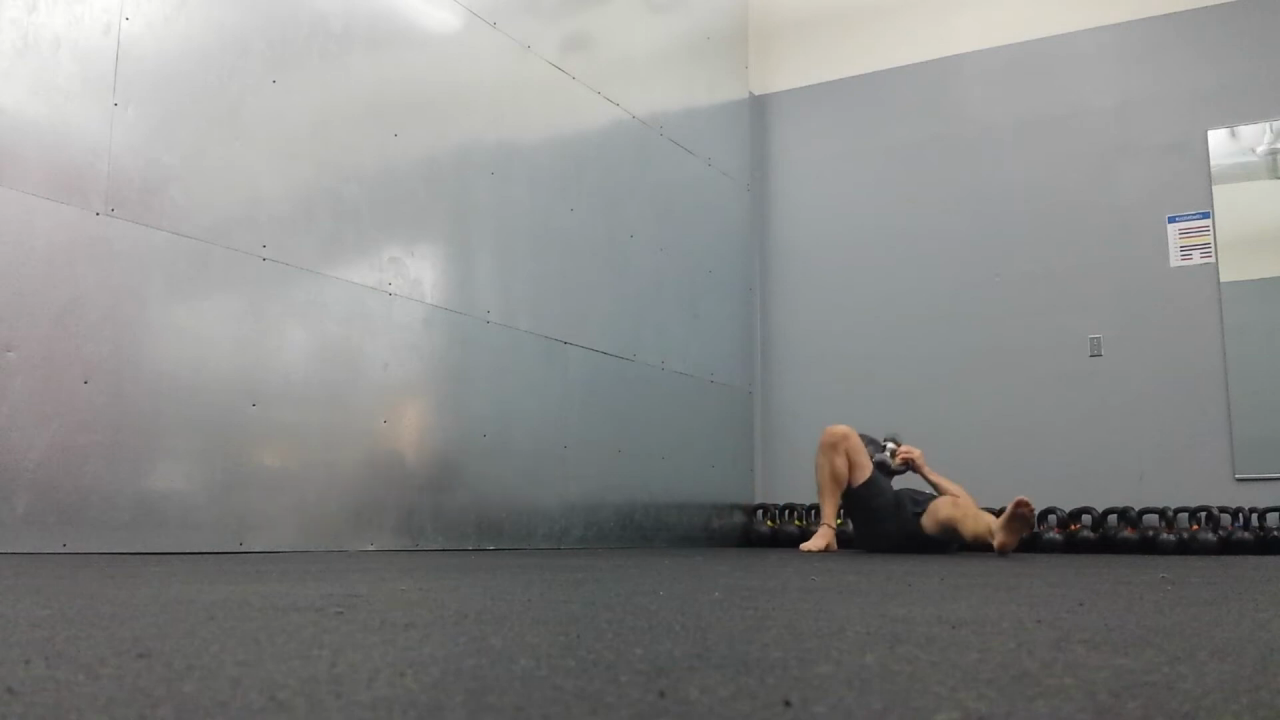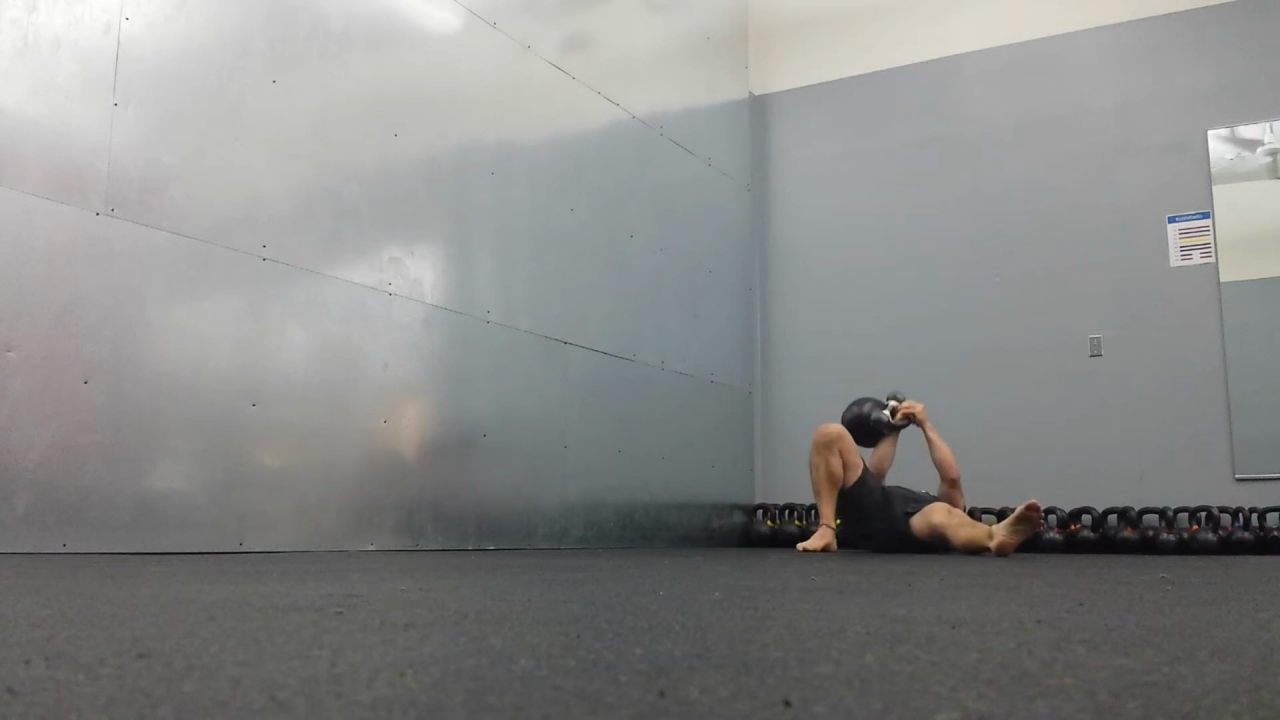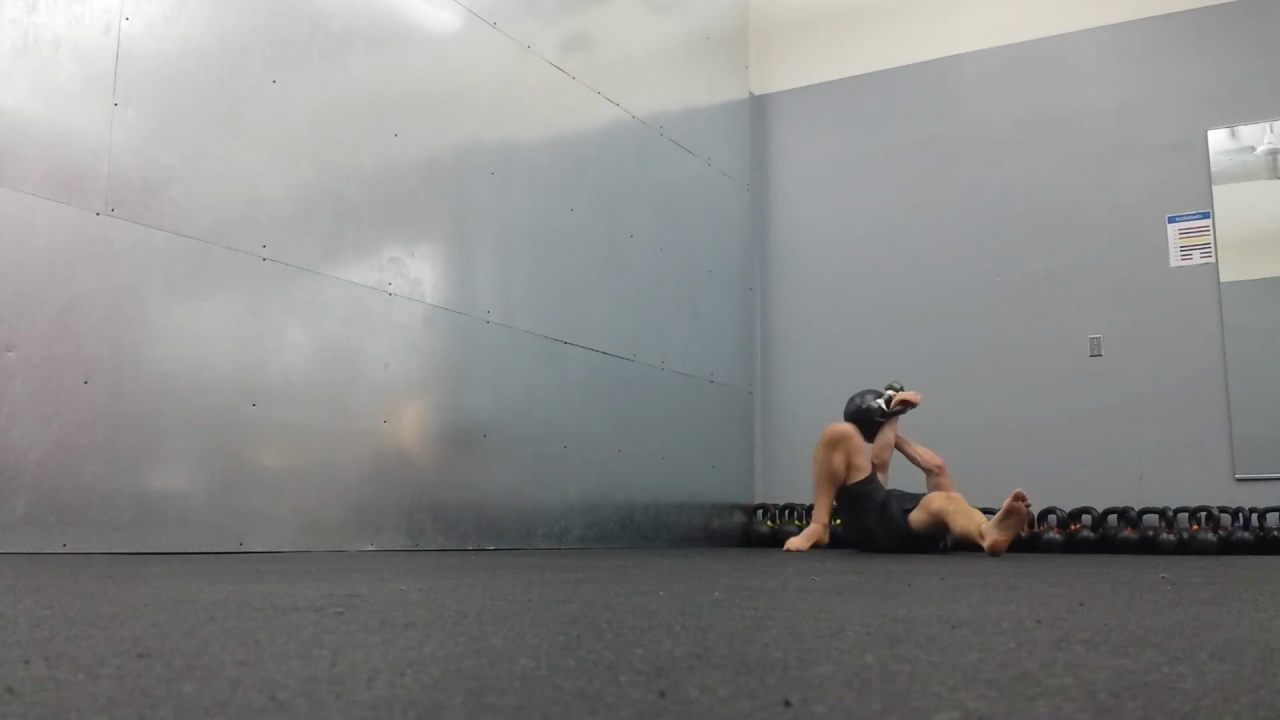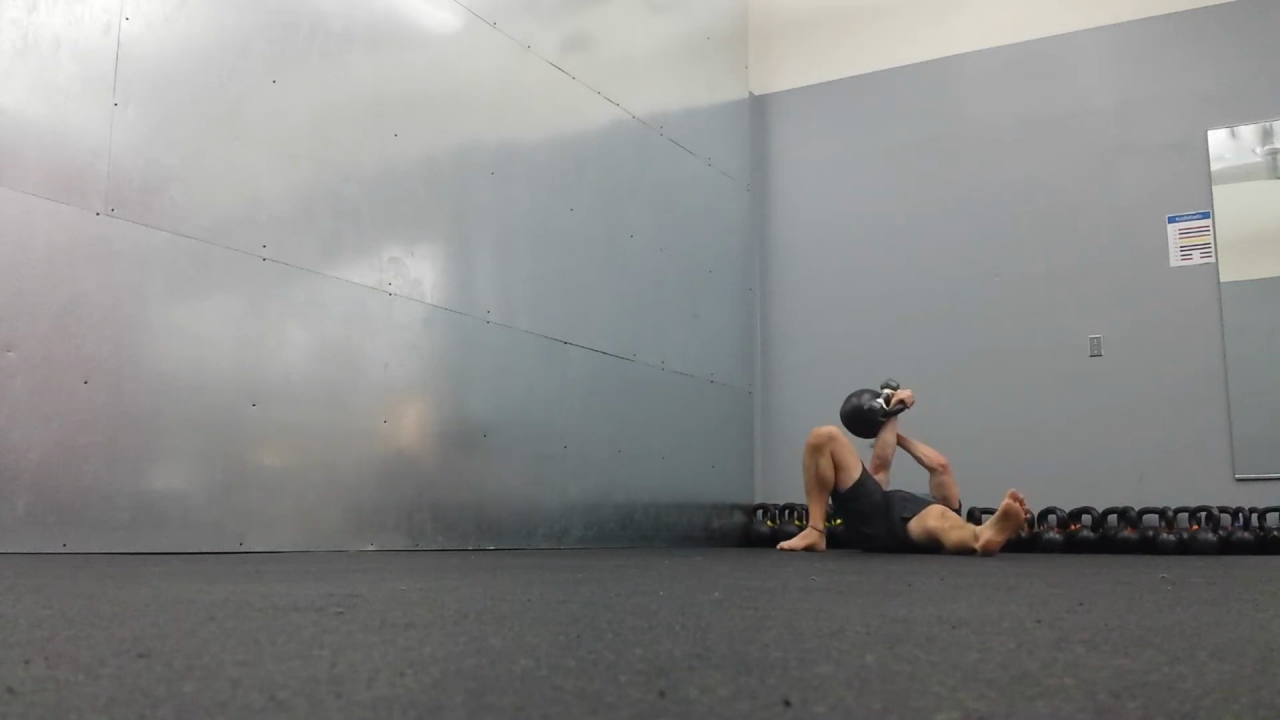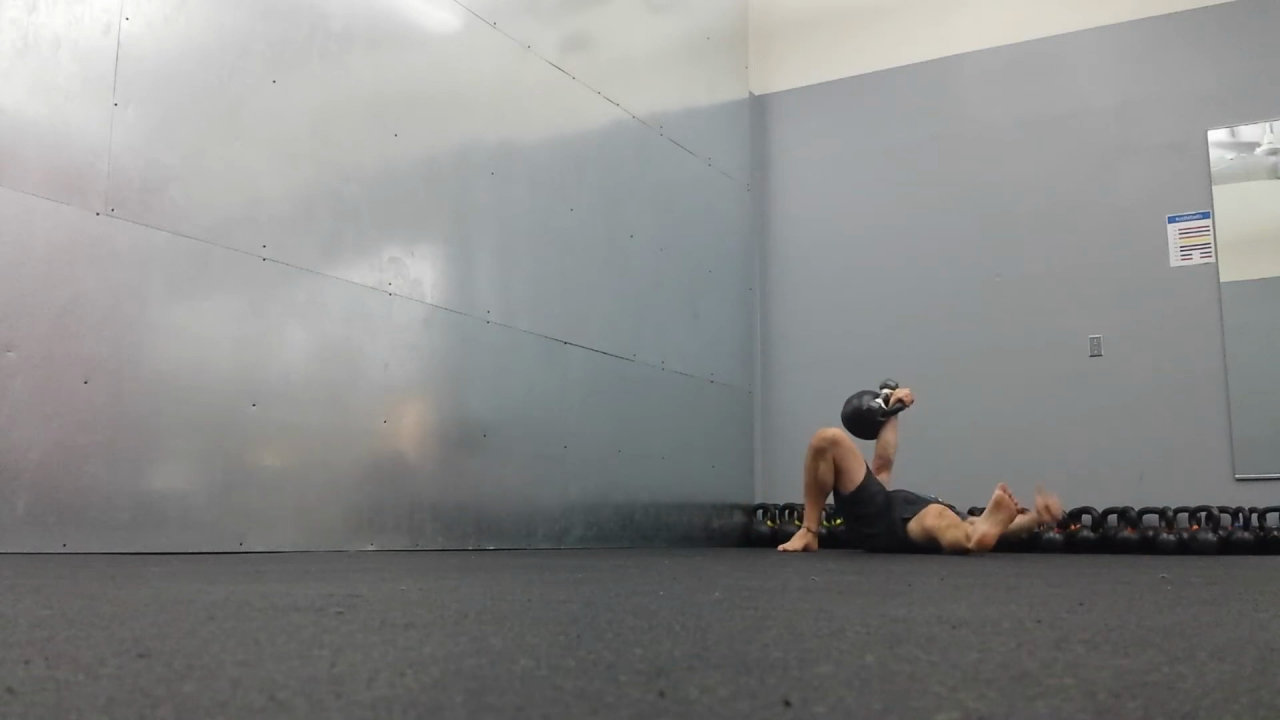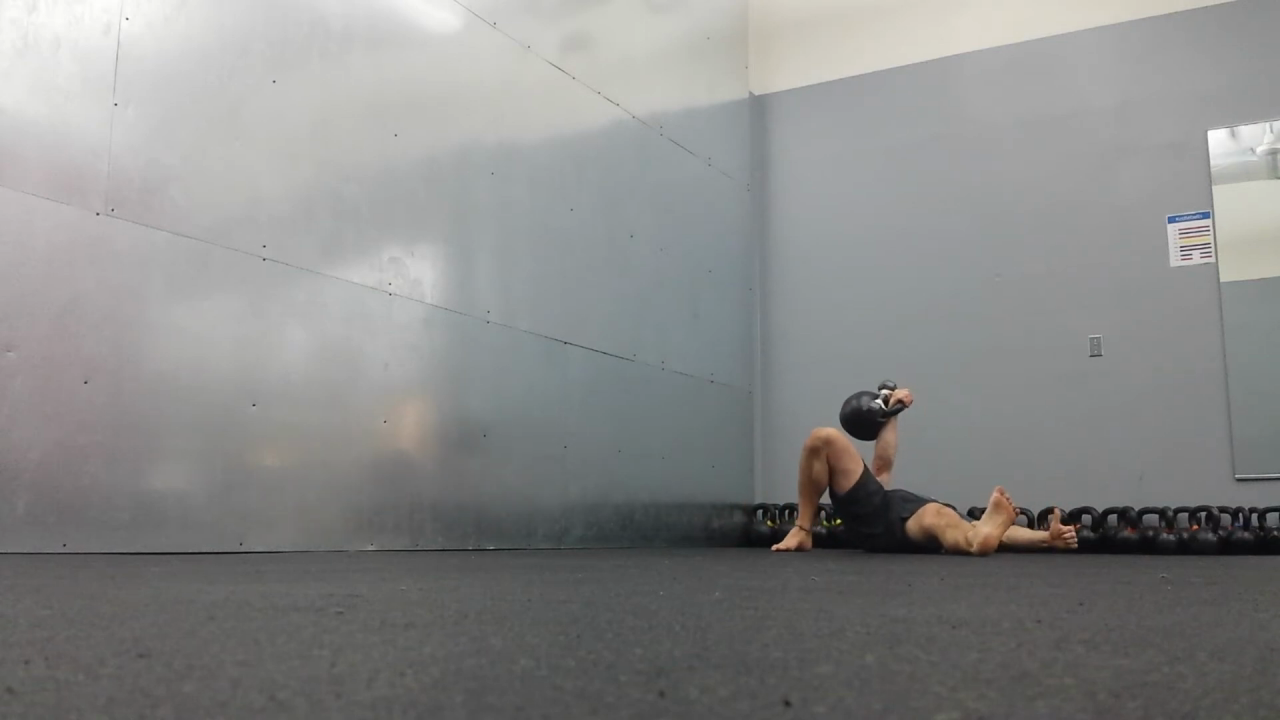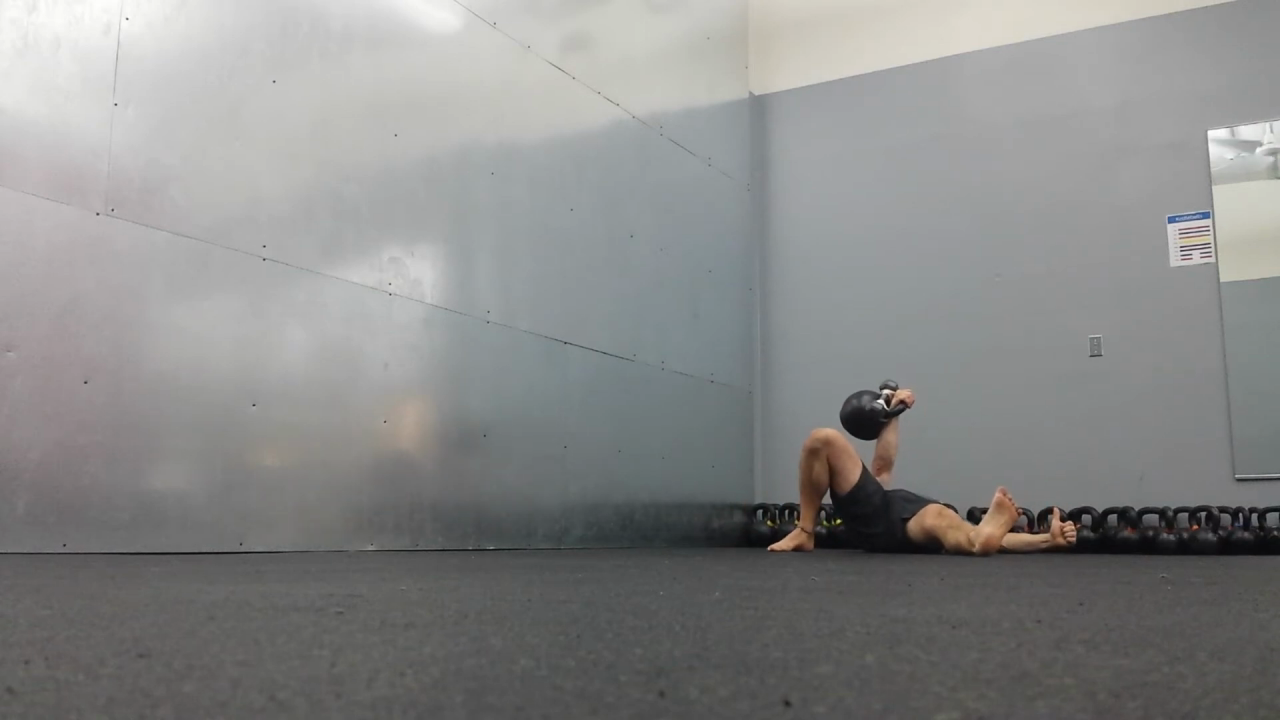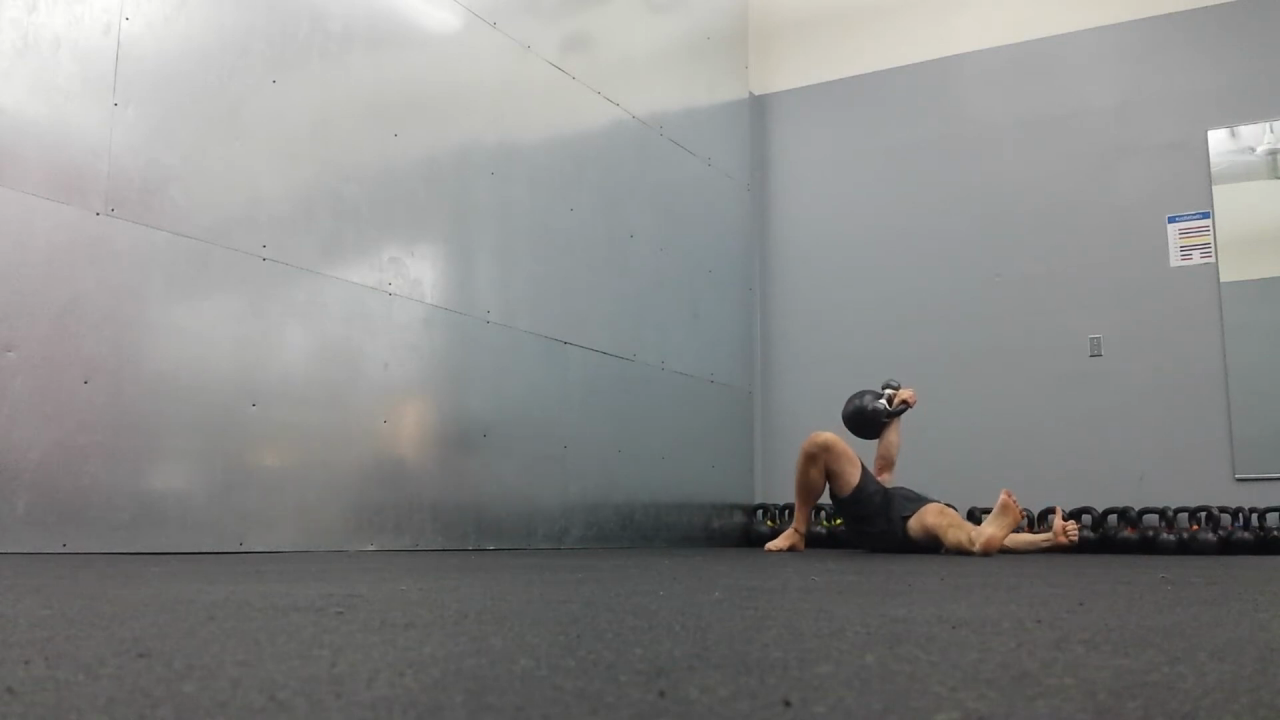
dt=0.5s
person 1, frame 1
left shoulder: (942, 512)
left elbow: (967, 504)
left wrist: (923, 470)
left hip: (924, 531)
right hip: (882, 521)
right knee: (837, 435)
left ankle: (998, 532)
right ankle: (827, 532)
person 1, frame 2
left shoulder: (946, 506)
left elbow: (952, 478)
right elbow: (874, 476)
left wrist: (926, 425)
left hip: (911, 531)
right hip: (874, 517)
left knee: (942, 516)
right knee: (830, 434)
left ankle: (997, 536)
right ankle: (826, 531)
person 1, frame 3
left shoulder: (935, 505)
left elbow: (936, 468)
right elbow: (878, 464)
left wrist: (895, 438)
right wrist: (892, 416)
left hip: (910, 532)
right hip: (871, 519)
left knee: (942, 501)
right knee: (839, 433)
left ankle: (990, 534)
right ankle: (818, 527)
person 1, frame 4
left shoulder: (945, 510)
right shoulder: (886, 502)
left elbow: (939, 466)
right elbow: (880, 466)
left wrist: (899, 438)
right wrist: (892, 415)
left hip: (911, 529)
right hip: (873, 517)
left knee: (937, 520)
right knee: (824, 437)
left ankle: (984, 536)
right ankle: (815, 532)
person 1, frame 5
left shoulder: (956, 520)
left elbow: (1004, 525)
right elbow: (881, 465)
left wrist: (1036, 516)
right wrist: (891, 412)
left hip: (908, 532)
right hip: (874, 517)
right knee: (828, 439)
left ankle: (975, 537)
right ankle: (809, 532)
person 1, frame 6
left shoulder: (951, 520)
left elbow: (999, 534)
right elbow: (881, 466)
left wrist: (1049, 539)
right wrist: (891, 412)
left hip: (907, 531)
right hip: (873, 514)
right knee: (823, 439)
left ankle: (975, 540)
right ankle: (802, 531)
person 1, frame 7
left shoulder: (947, 522)
right shoulder: (890, 499)
left elbow: (1001, 541)
right elbow: (882, 466)
left wrist: (1049, 540)
right wrist: (892, 412)
left hip: (909, 531)
right hip: (873, 513)
right knee: (823, 440)
left ankle: (980, 538)
right ankle: (804, 533)
person 1, frame 8
left shoulder: (945, 519)
right shoulder: (891, 505)
left elbow: (1002, 541)
right elbow: (883, 467)
left wrist: (1052, 538)
right wrist: (895, 413)
left hip: (910, 530)
right hip: (874, 511)
right knee: (821, 444)
